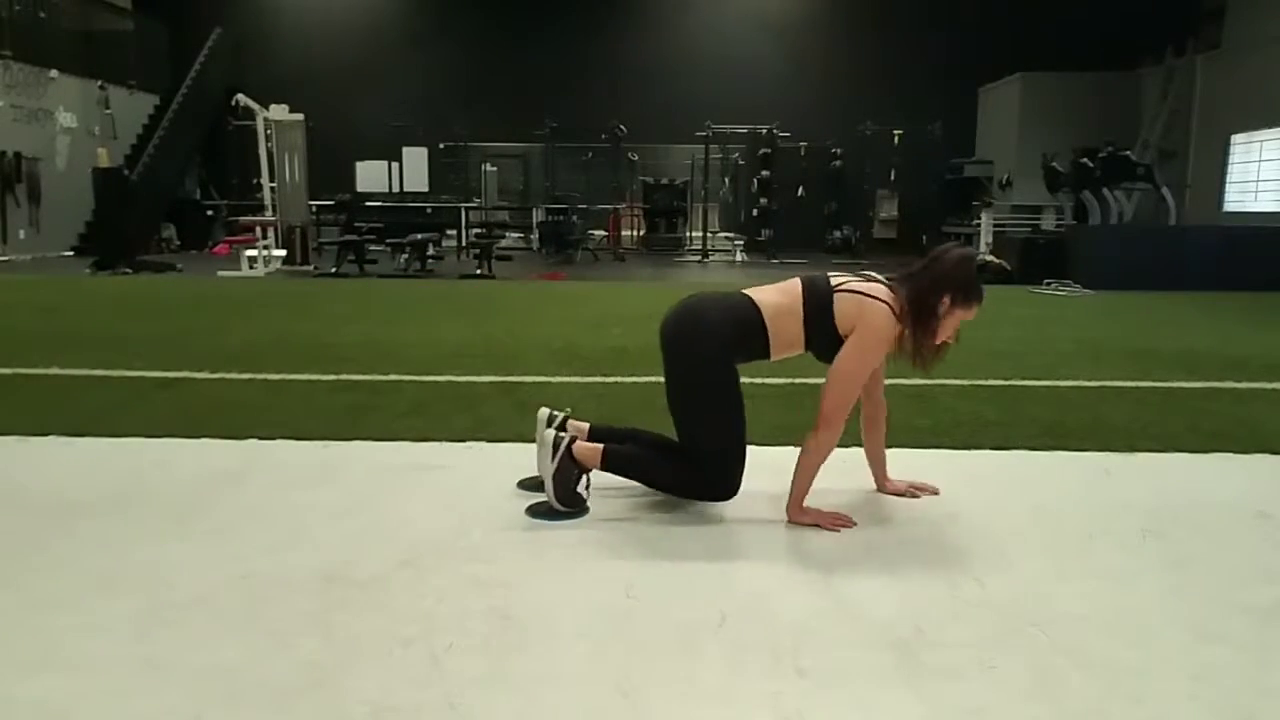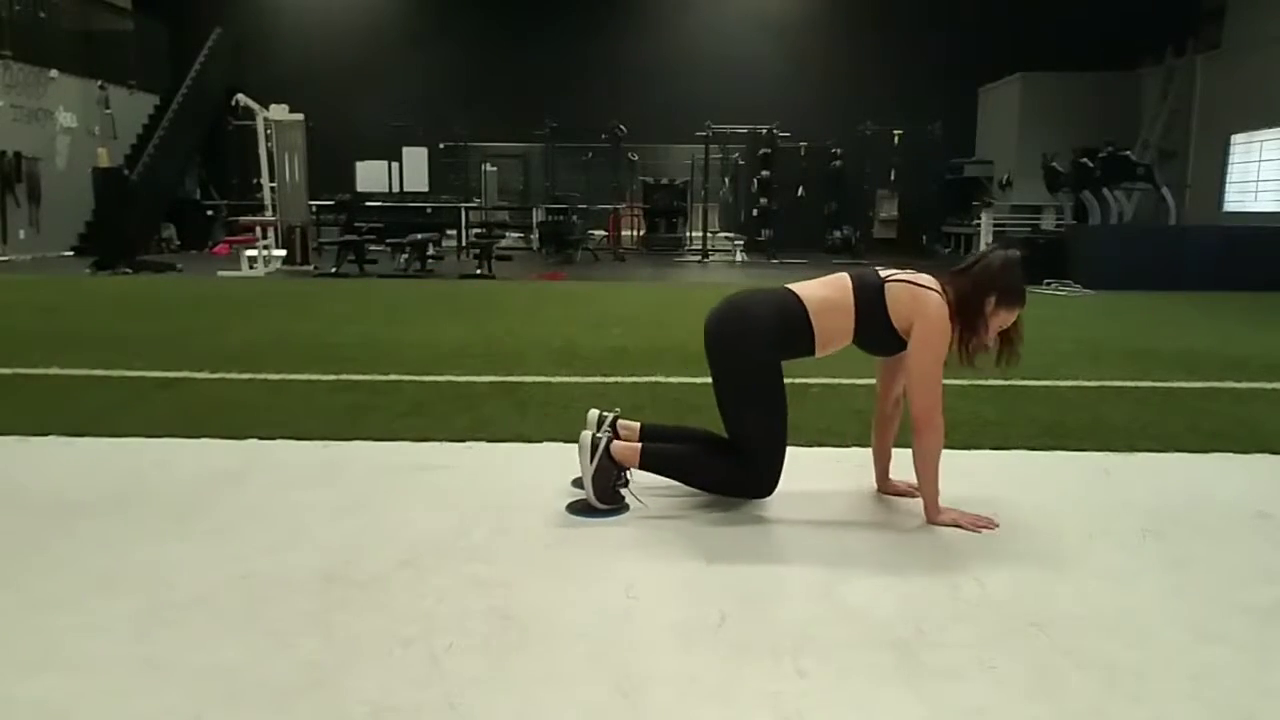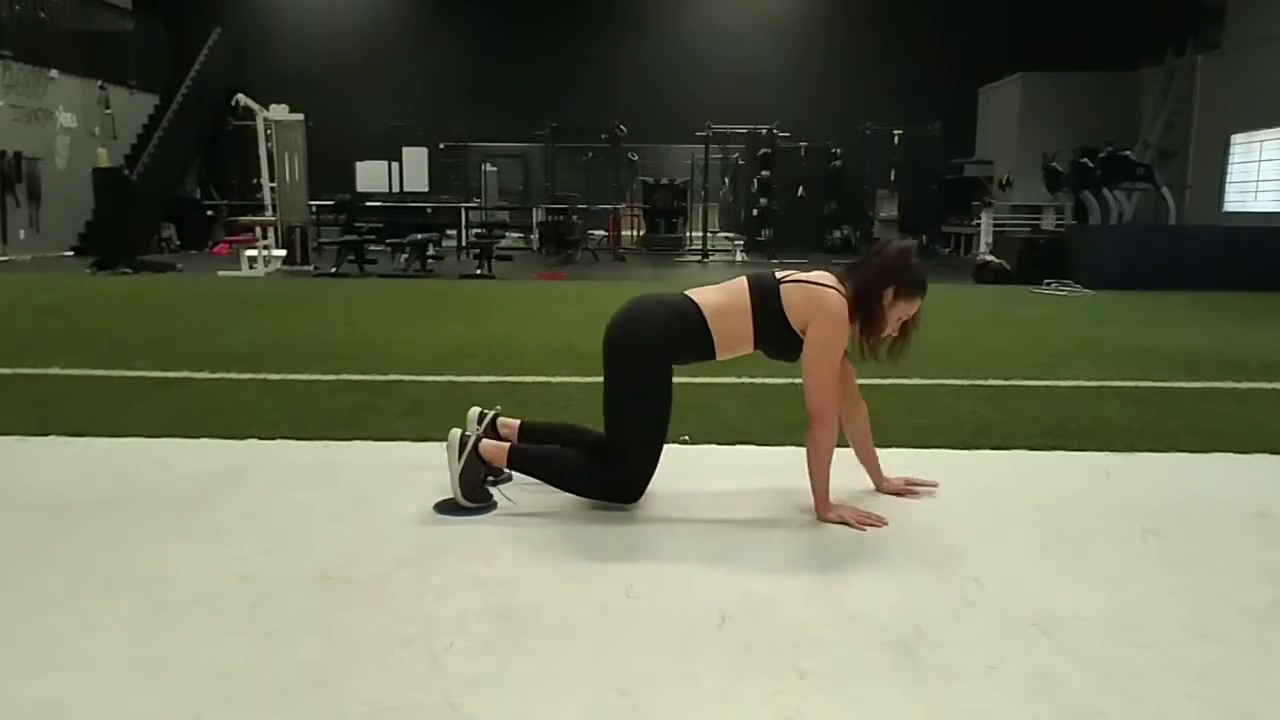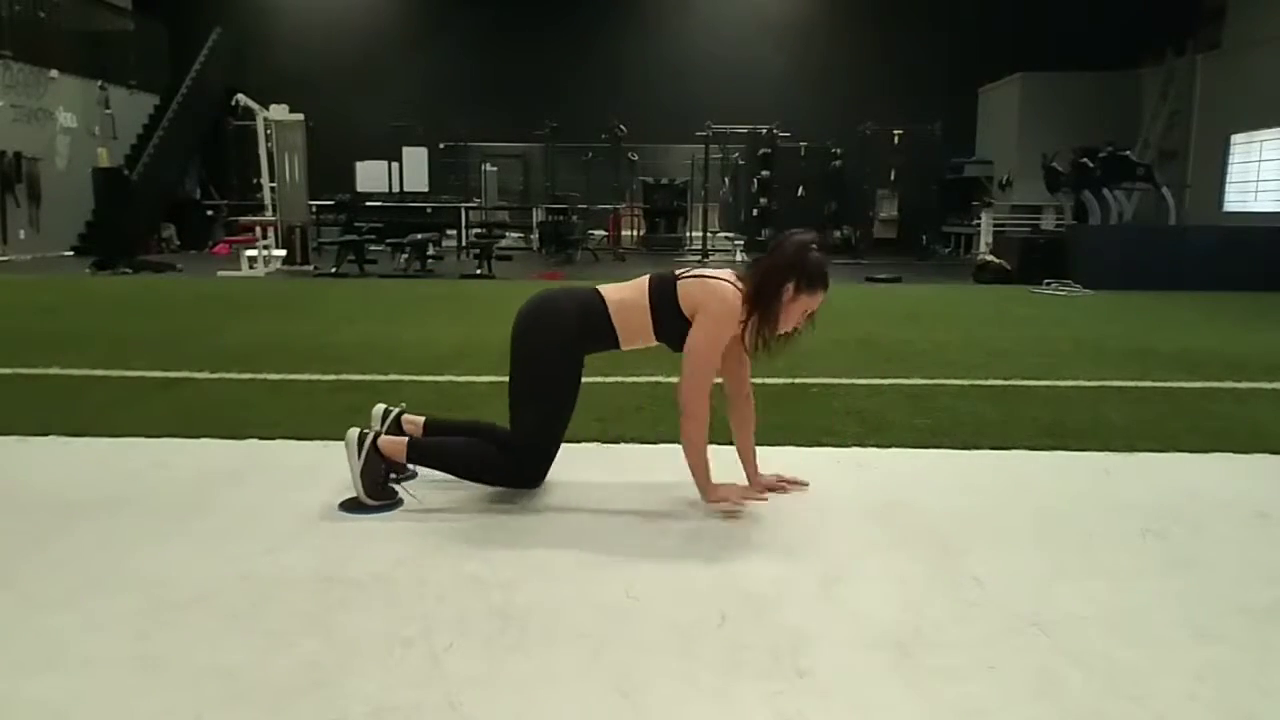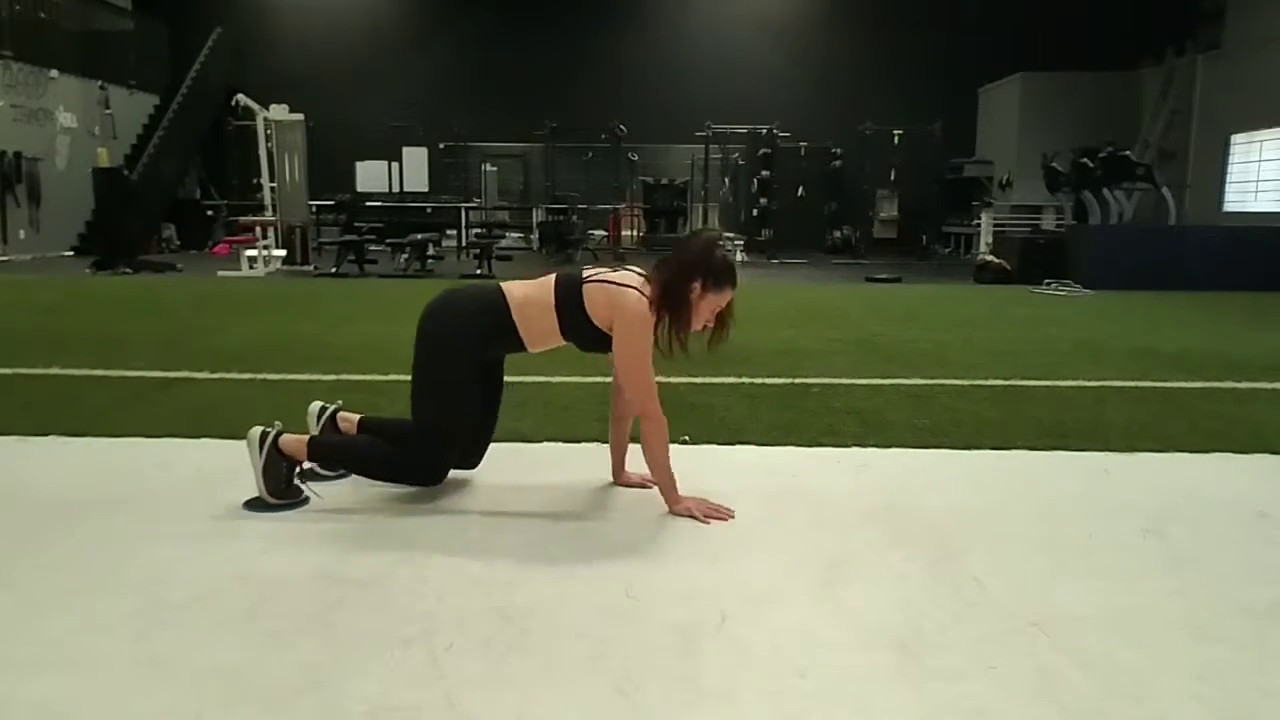
dt=0.4s
person 1, frame 1
left shoulder: (881, 301)
right shoulder: (880, 318)
left elbow: (871, 400)
right elbow: (828, 421)
left wrist: (883, 480)
right wrist: (794, 506)
left hip: (701, 324)
right hip: (703, 335)
left knee: (706, 456)
right knee: (718, 481)
left ankle: (572, 429)
right ankle: (574, 450)
person 1, frame 2
left shoulder: (916, 299)
right shoulder: (933, 312)
left elbow: (891, 397)
right elbow: (928, 422)
left wrist: (885, 478)
right wrist: (934, 508)
left hip: (744, 322)
right hip: (747, 333)
left knee: (748, 454)
right knee: (756, 478)
left ankle: (616, 428)
right ankle: (612, 450)
person 1, frame 3
left shoulder: (823, 296)
right shoulder: (832, 310)
left elbow: (846, 399)
right elbow: (822, 417)
left wrist: (879, 477)
right wrist: (824, 504)
left hip: (647, 326)
right hip: (646, 336)
left knee: (624, 450)
right knee: (623, 482)
left ankle: (500, 428)
right ankle: (480, 448)
person 1, frame 4
left shoulder: (737, 297)
right shoulder: (723, 303)
left elbow: (740, 394)
right elbow: (692, 406)
left wrist: (754, 475)
right wrist: (708, 487)
left hip: (562, 326)
right hip: (553, 329)
left knee: (528, 444)
right knee: (523, 469)
left ankle: (403, 423)
right ankle: (380, 446)
person 1, frame 5
left shoulder: (644, 295)
right shoulder: (634, 305)
left elbow: (629, 394)
right elbow: (648, 409)
left wrist: (621, 470)
right wrist: (674, 498)
left hip: (476, 328)
right hip: (456, 326)
left knee: (466, 452)
right knee: (427, 465)
left ankle: (338, 422)
right ankle: (281, 445)
